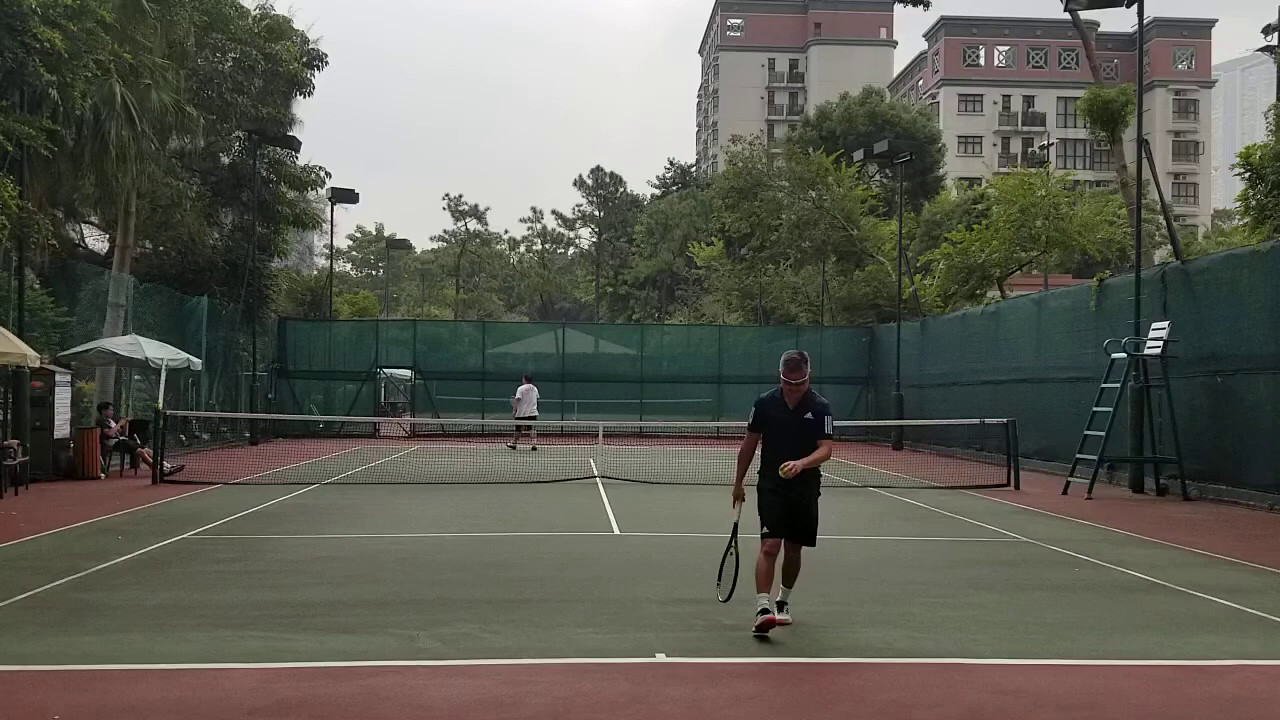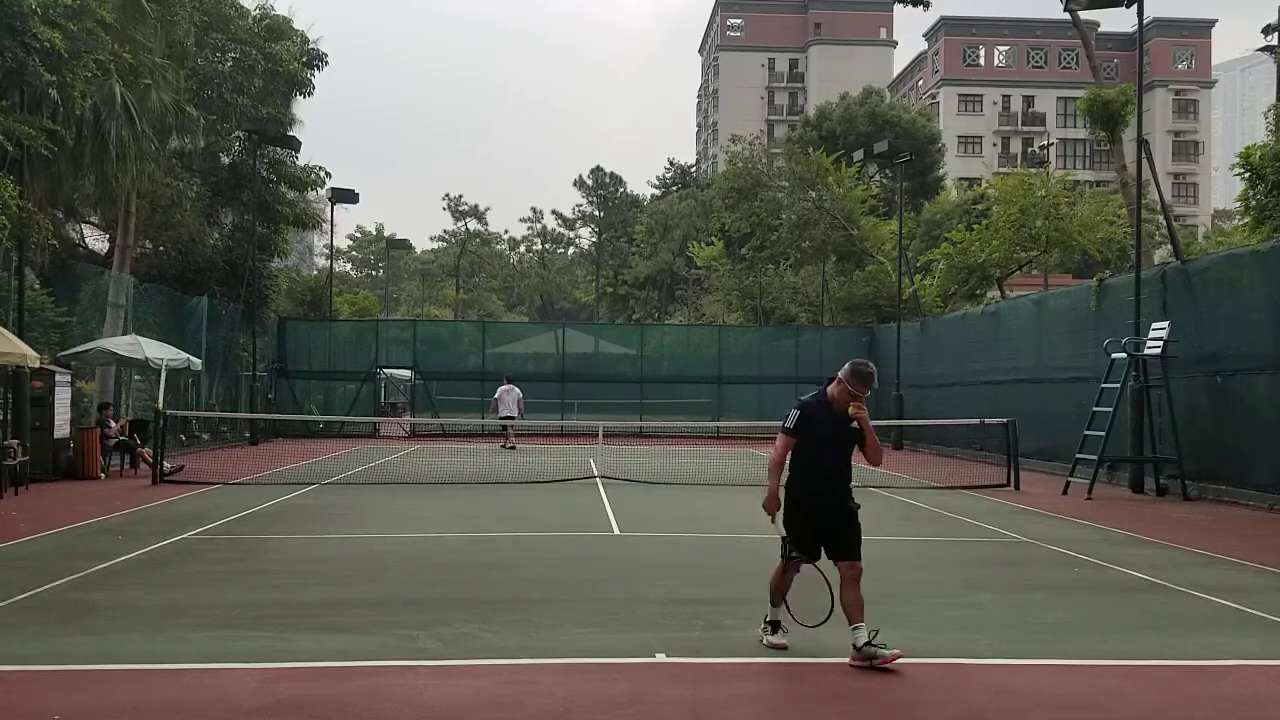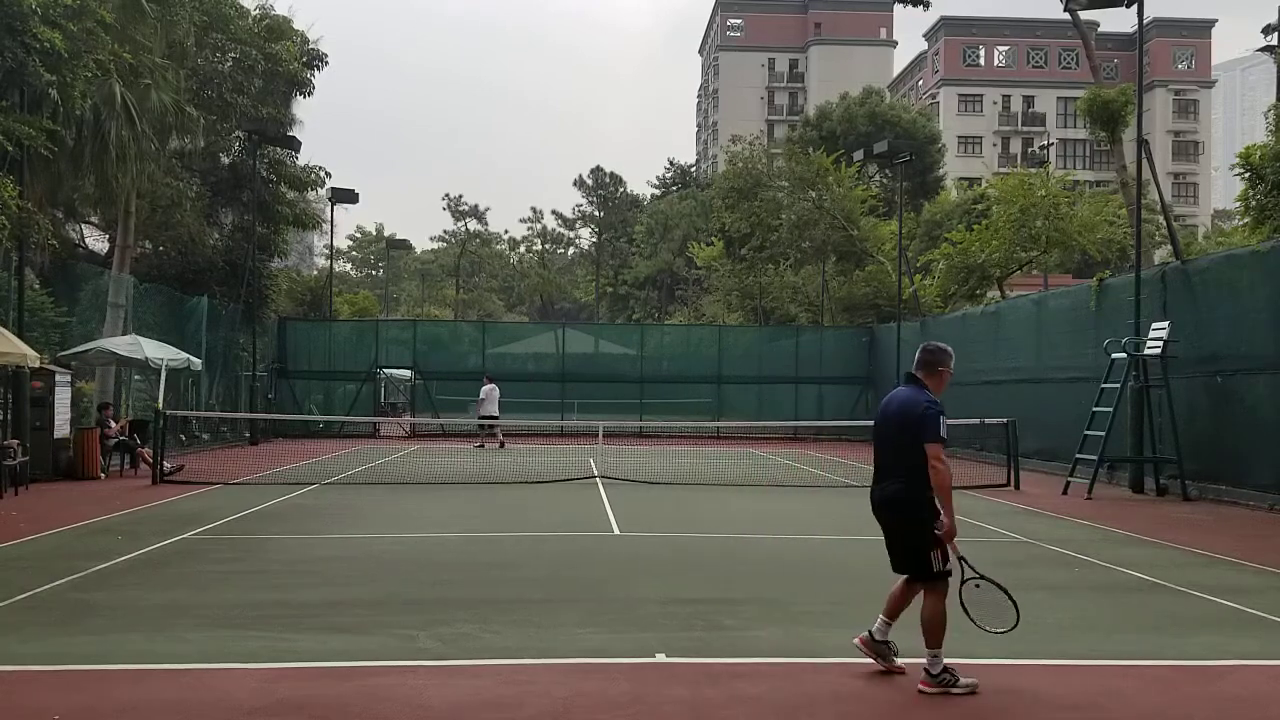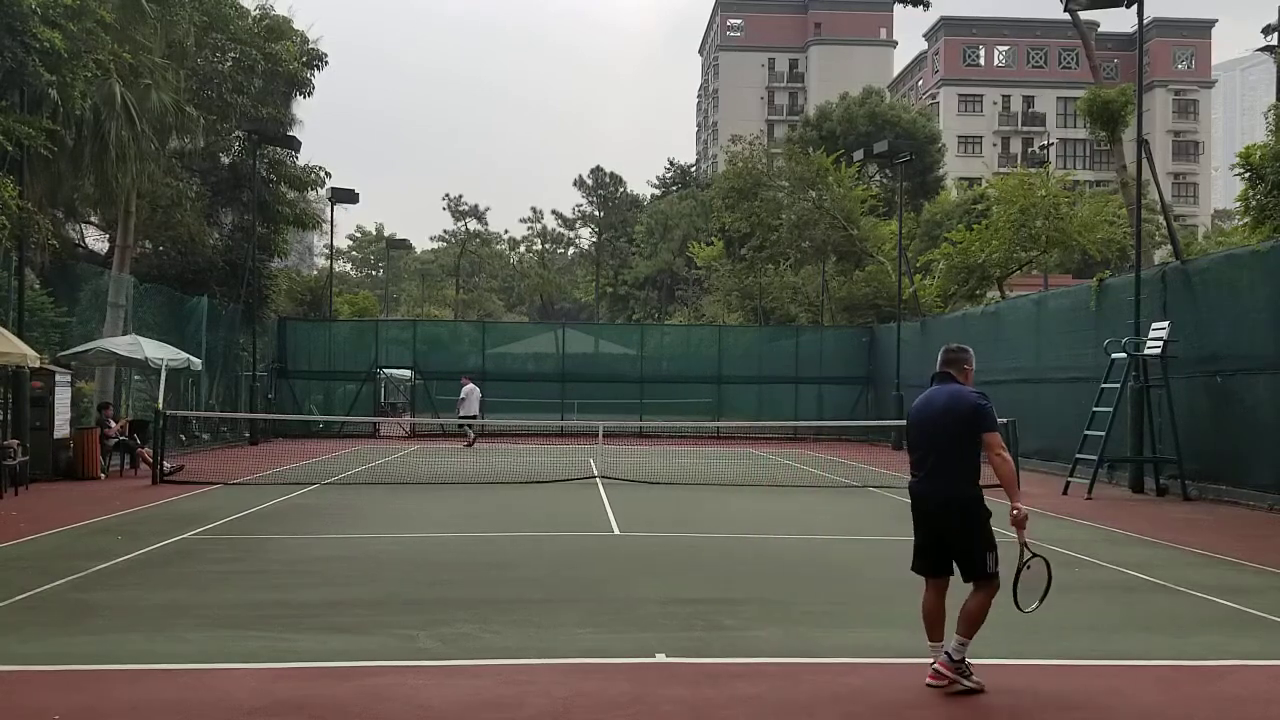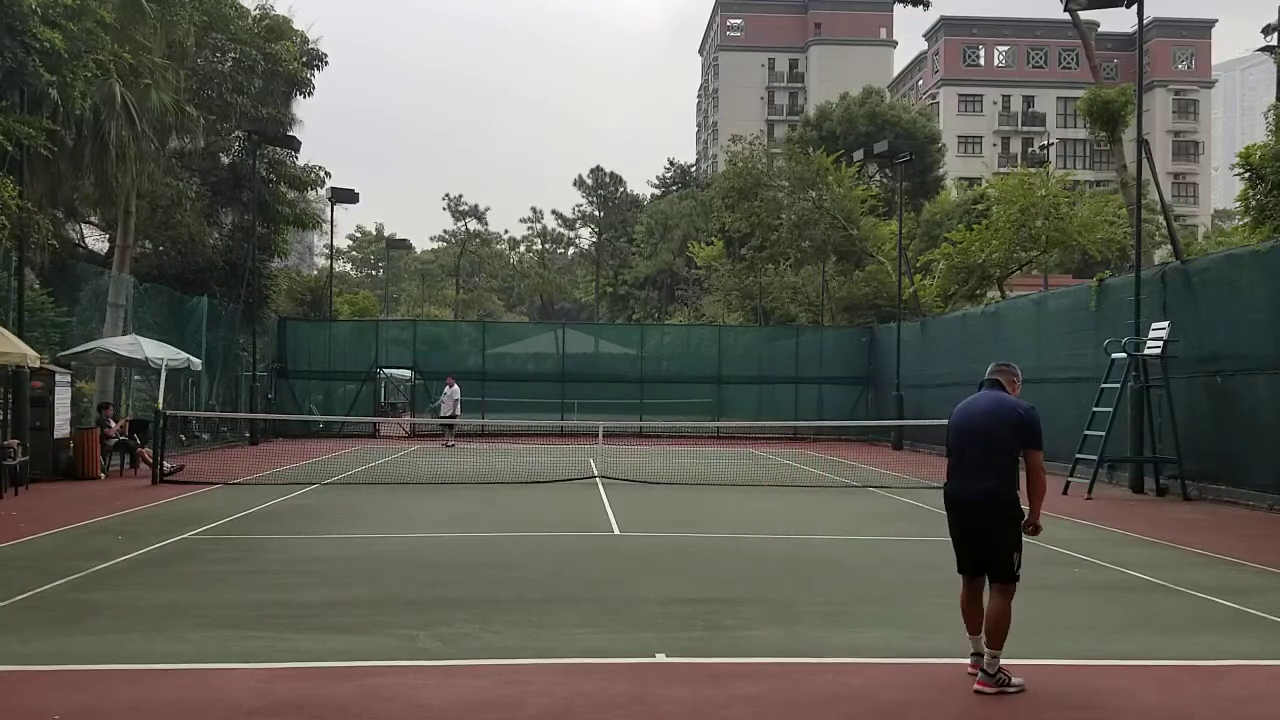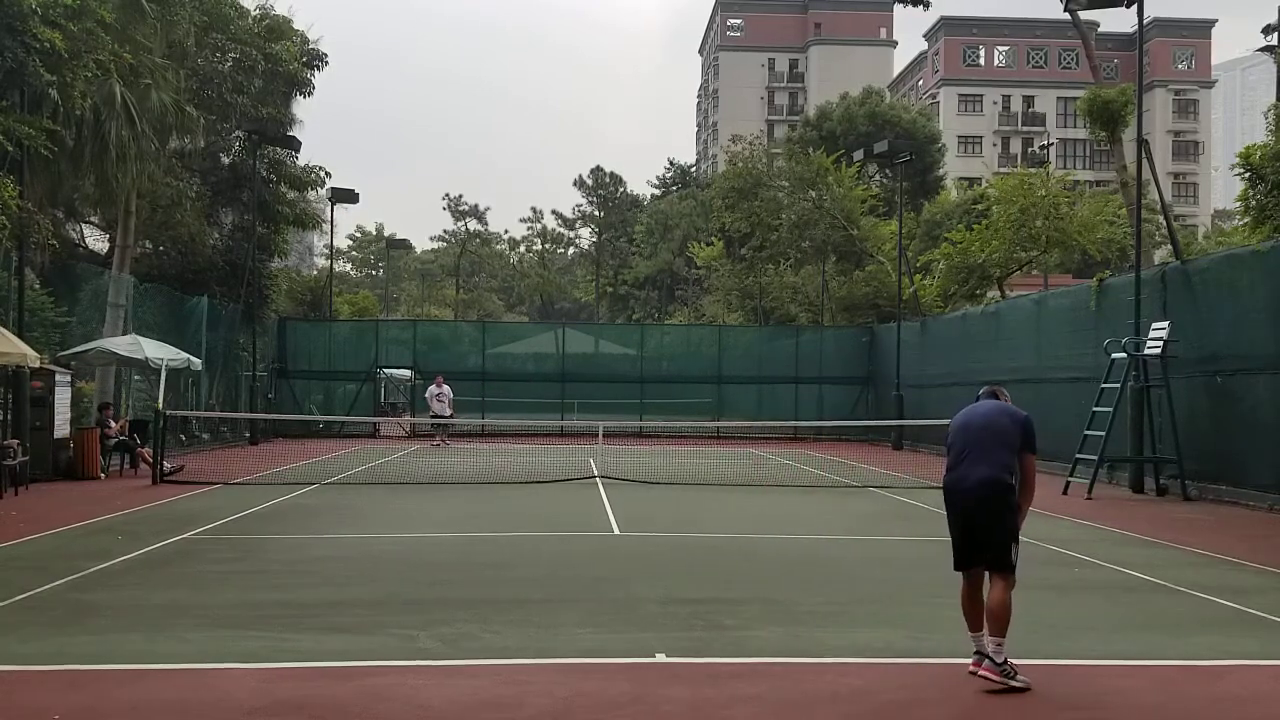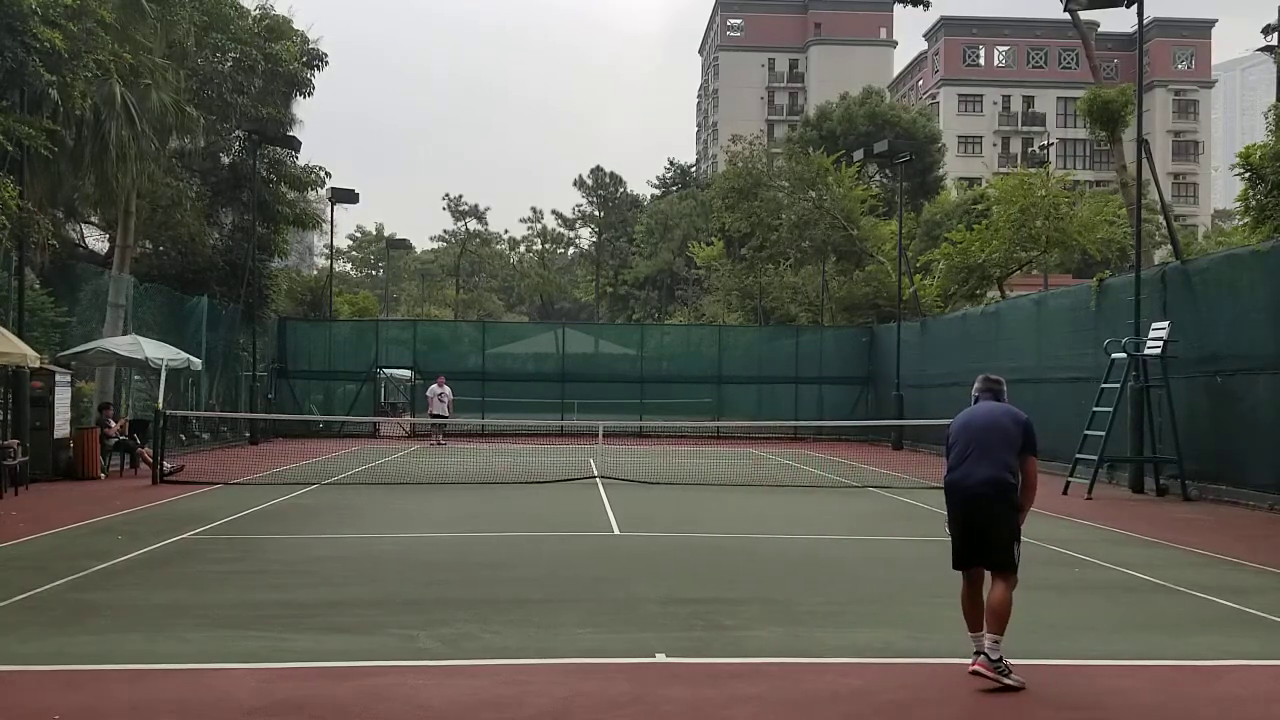
dt=0.7s
person 1, frame 1
left shoulder: (820, 407)
right shoulder: (765, 403)
left elbow: (826, 449)
right elbow: (749, 444)
left wrist: (800, 464)
right wrist: (739, 482)
left hip: (805, 490)
right hip: (771, 487)
left knee: (793, 548)
right knee: (770, 546)
left ankle: (783, 601)
right ankle: (763, 611)
person 1, frame 2
left shoulder: (858, 416)
right shoulder: (806, 407)
left elbow: (876, 460)
right elbow: (781, 449)
left wrist: (866, 425)
right wrist: (772, 491)
left hip: (840, 503)
right hip: (802, 502)
left knee: (852, 571)
right knee: (789, 565)
left ankle: (861, 645)
right ankle: (772, 621)
person 1, frame 3
left shoulder: (891, 400)
right shoulder: (928, 406)
right elbow: (937, 463)
right wrist: (949, 514)
left hip: (885, 499)
right hip: (911, 504)
left knee: (914, 576)
right knee: (935, 586)
left ankle: (877, 637)
right ankle: (935, 673)
person 1, frame 4
left shoulder: (917, 405)
right shoulder: (973, 400)
right elbow: (997, 454)
right wrist: (1016, 501)
left hip: (923, 503)
right hip: (962, 504)
left knee: (935, 584)
right knee: (986, 583)
left ankle: (940, 663)
right ankle: (955, 657)
person 1, frame 5
left shoulder: (960, 409)
right shoulder: (1023, 411)
right elbow: (1036, 473)
right wrist: (1034, 514)
left hip: (957, 502)
right hip: (996, 503)
left knee: (971, 581)
right knee: (1002, 587)
left ankle: (978, 655)
right ankle: (990, 672)
person 1, frame 6
left shoulder: (960, 417)
right shoulder: (1019, 417)
right elbow: (1028, 480)
right wrist: (1018, 519)
left hip: (956, 494)
right hip: (995, 494)
left knee: (971, 576)
right knee: (1001, 577)
left ankle: (980, 653)
right ankle: (995, 660)
person 1, frame 7
left shoulder: (959, 419)
right shoulder: (1019, 419)
right elbow: (1030, 483)
left wrist: (955, 517)
right wrist: (1017, 519)
left hip: (957, 494)
right hip: (997, 494)
left knee: (971, 576)
right knee: (1003, 577)
left ankle: (980, 652)
right ankle: (992, 657)
